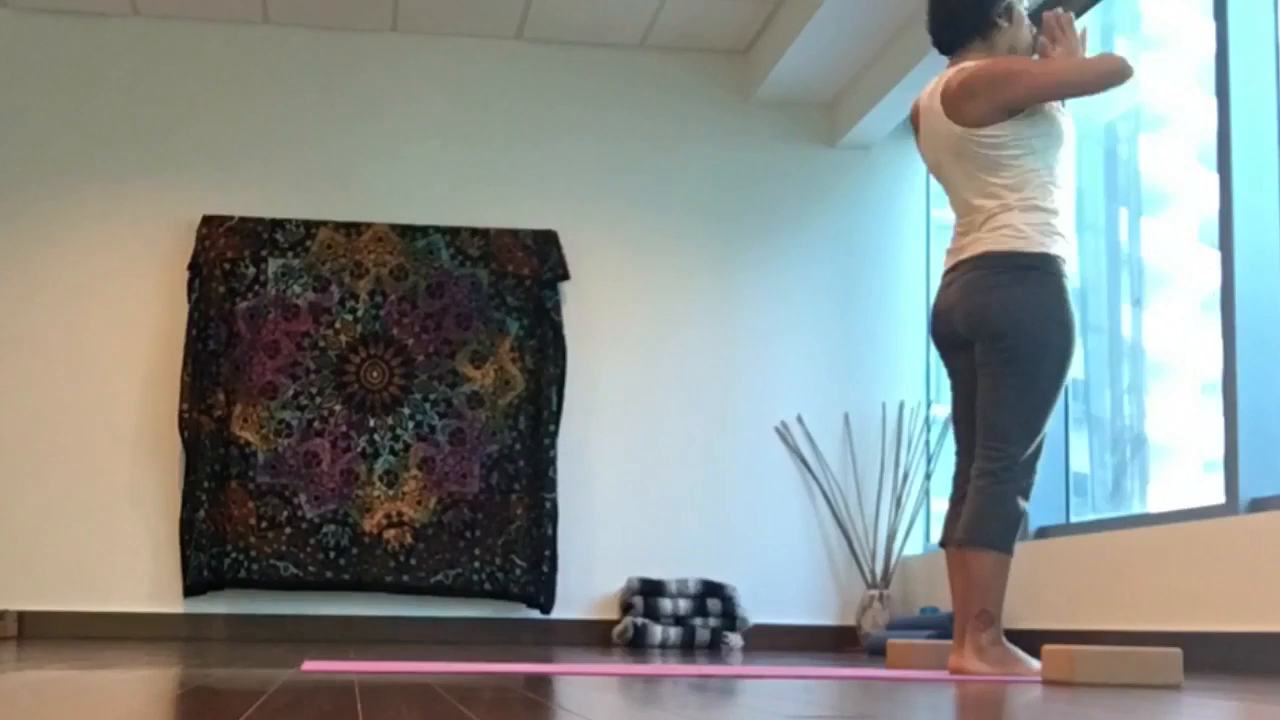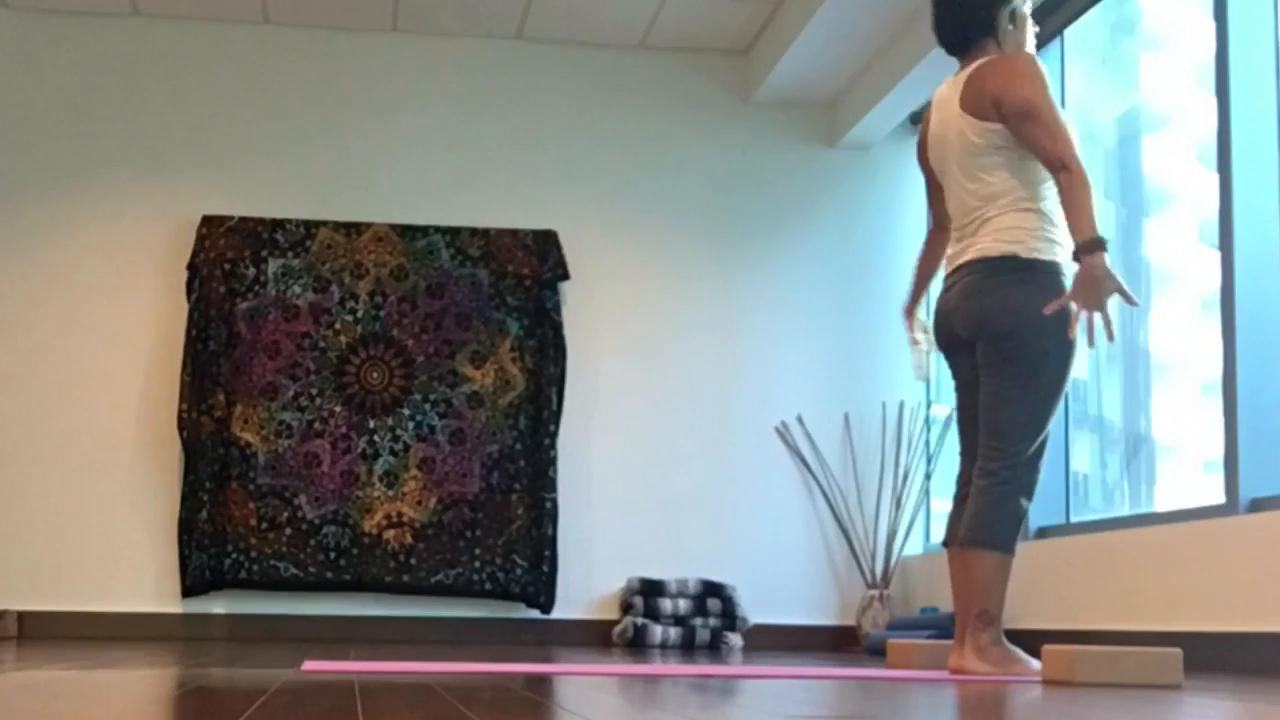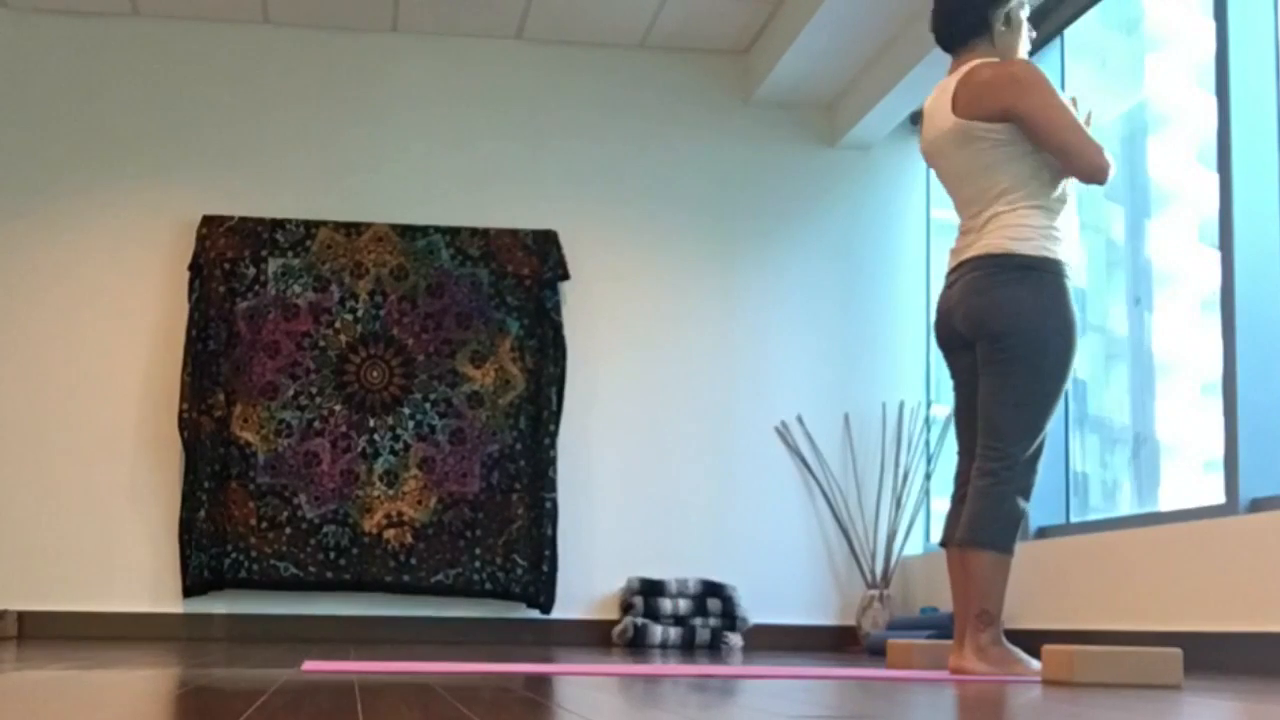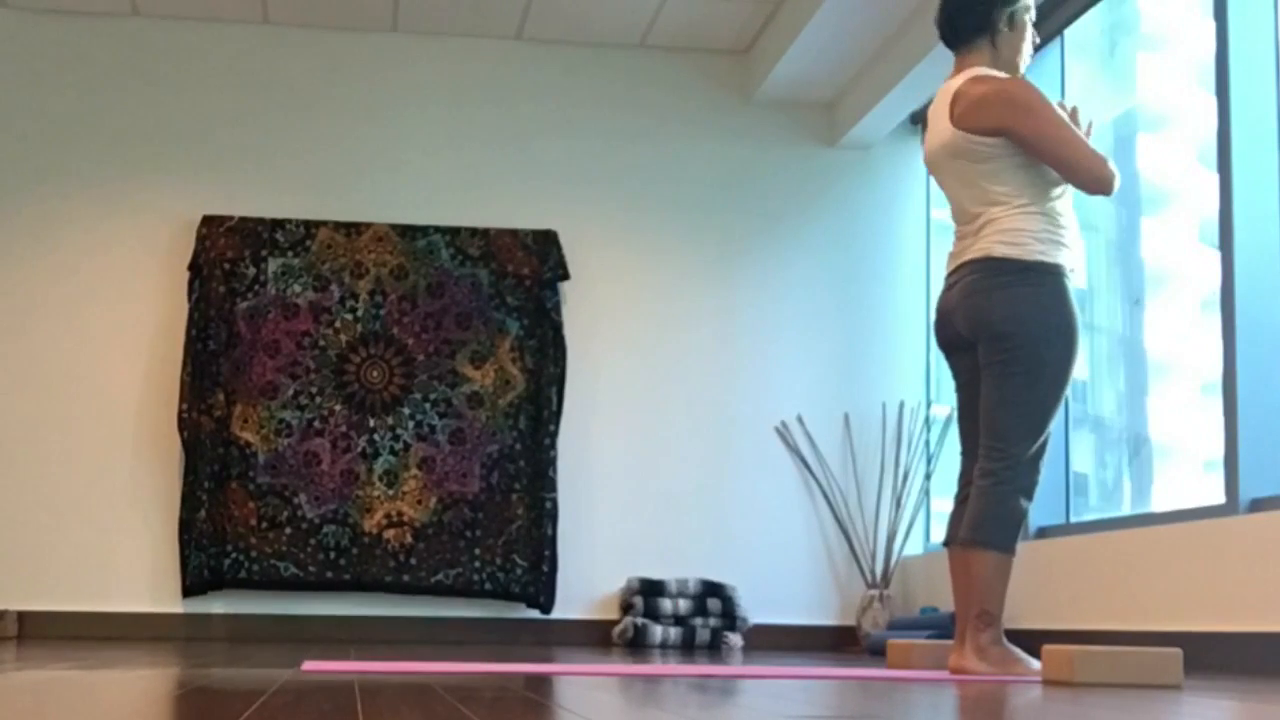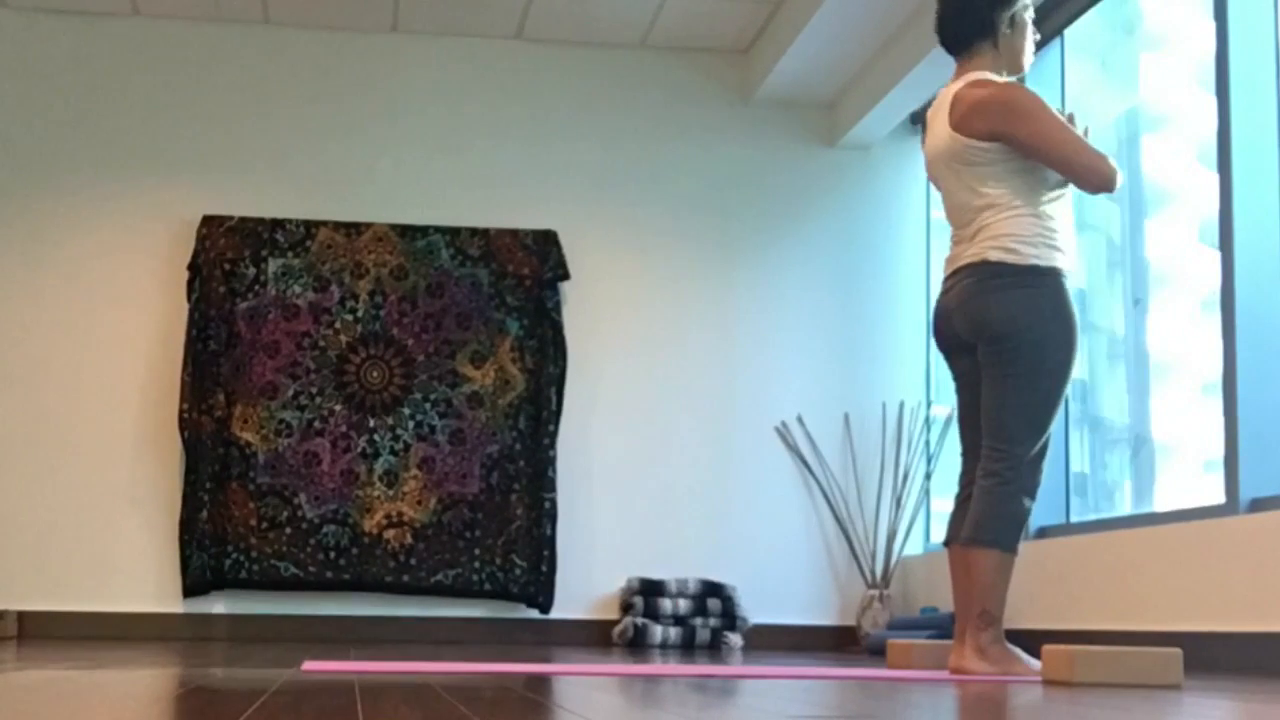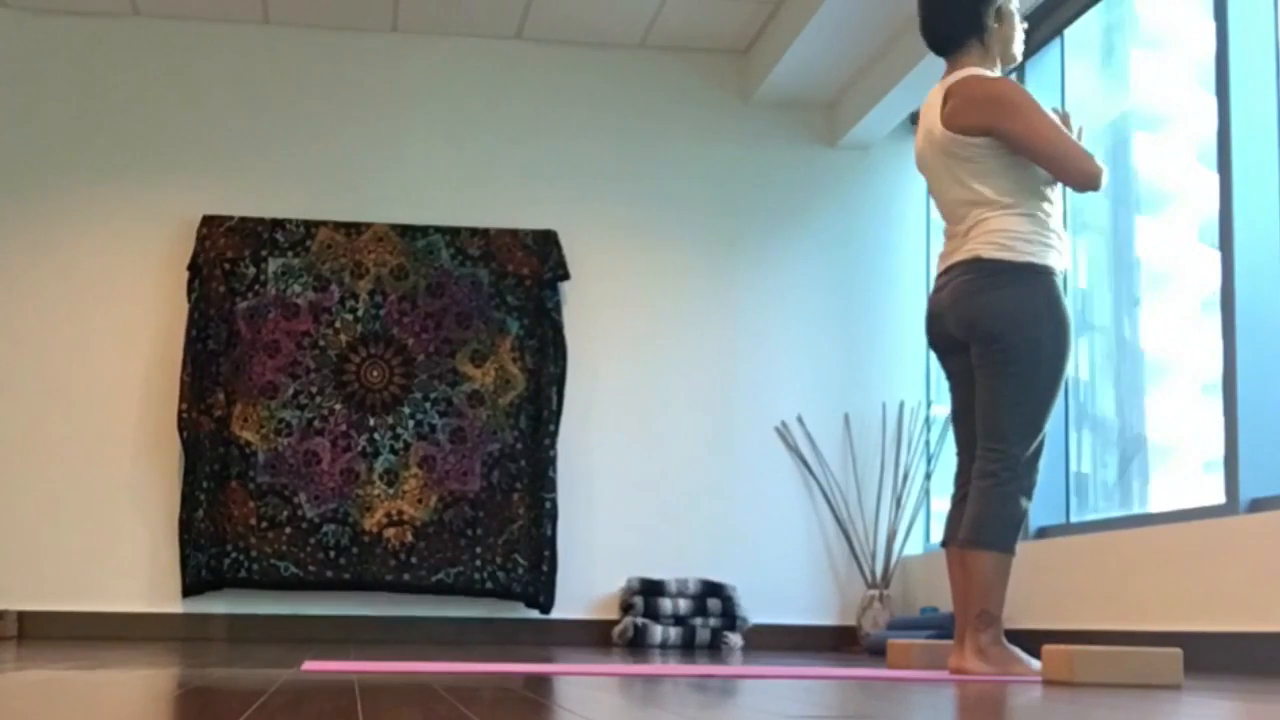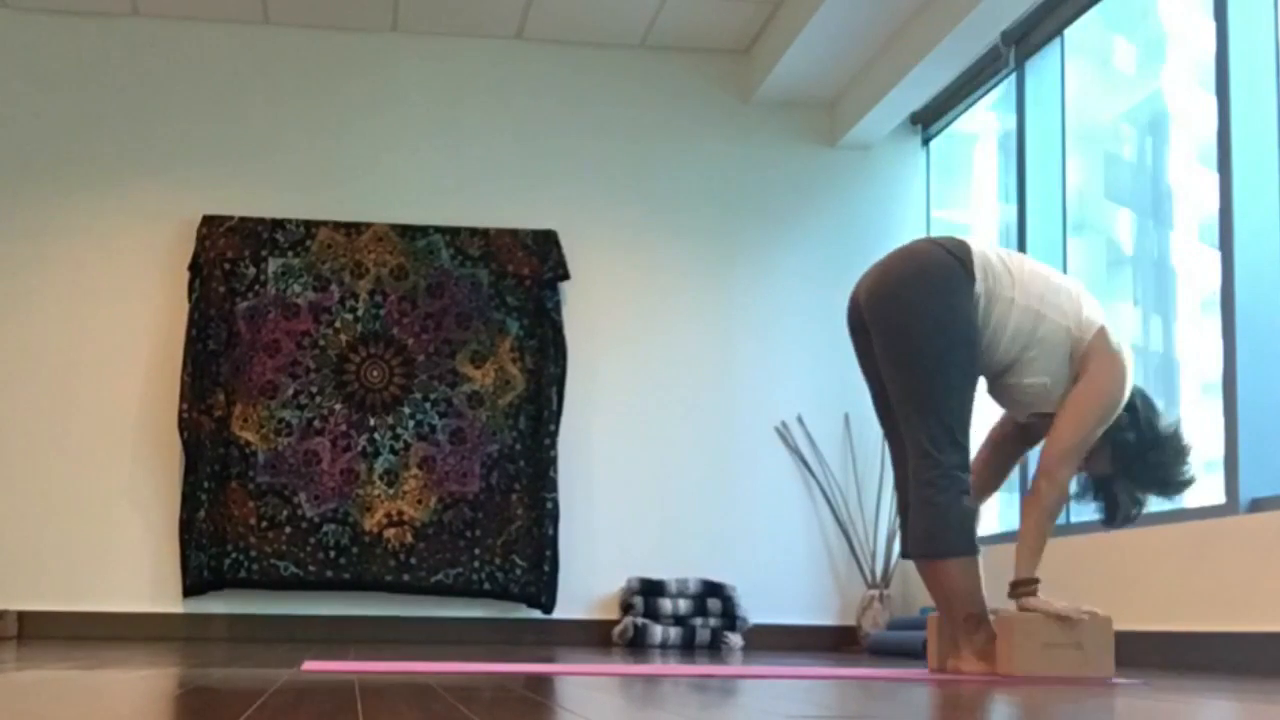
dt=0.7s
person 1, frame 1
left shoulder: (929, 104)
right shoulder: (993, 80)
right elbow: (1115, 67)
left wrist: (1047, 59)
right wrist: (1067, 58)
left hip: (963, 290)
right hip: (1019, 282)
left knee: (979, 472)
right knee: (1005, 469)
left ankle: (968, 640)
right ankle: (983, 644)
person 1, frame 2
left shoulder: (937, 112)
right shoulder: (1005, 75)
left elbow: (940, 226)
right elbow: (1066, 163)
left wrist: (913, 300)
right wrist: (1090, 254)
left hip: (965, 293)
right hip: (1021, 285)
left knee: (982, 472)
right knee: (1007, 470)
left ankle: (970, 640)
right ankle: (983, 642)
person 1, frame 3
left shoulder: (937, 106)
right shoulder: (1006, 80)
right elbow: (1094, 165)
left wrist: (1048, 125)
right wrist: (1069, 123)
left hip: (967, 289)
right hip: (1021, 285)
left knee: (979, 470)
right knee: (1006, 468)
left ankle: (968, 639)
right ankle: (983, 642)
person 1, frame 4
left shoulder: (942, 108)
right shoulder: (1001, 92)
right elbow: (1099, 177)
left wrist: (1055, 133)
right wrist: (1076, 134)
left hip: (966, 292)
right hip: (1021, 287)
left knee: (981, 471)
right knee: (1008, 469)
left ankle: (969, 640)
right ankle: (983, 642)
person 1, frame 5
left shoulder: (940, 113)
right shoulder: (997, 97)
right elbow: (1101, 175)
left wrist: (1054, 142)
right wrist: (1074, 138)
left hip: (965, 296)
right hip: (1020, 290)
left knee: (982, 471)
right knee: (1011, 469)
left ankle: (968, 639)
right ankle: (984, 643)
person 1, frame 6
left shoulder: (936, 106)
right shoulder: (987, 91)
right elbow: (1086, 173)
right wrist: (1066, 136)
left hip: (957, 295)
right hip: (1013, 290)
left knee: (979, 471)
right knee: (1006, 469)
left ankle: (969, 640)
right ankle: (982, 644)
person 1, frame 7
left shoulder: (1054, 398)
right shoulder: (1110, 368)
left elbow: (977, 479)
right elbow: (1052, 475)
right wrist: (1025, 585)
right hip: (927, 288)
left knee: (923, 477)
right knee: (939, 472)
left ankle: (968, 643)
right ankle: (972, 646)
